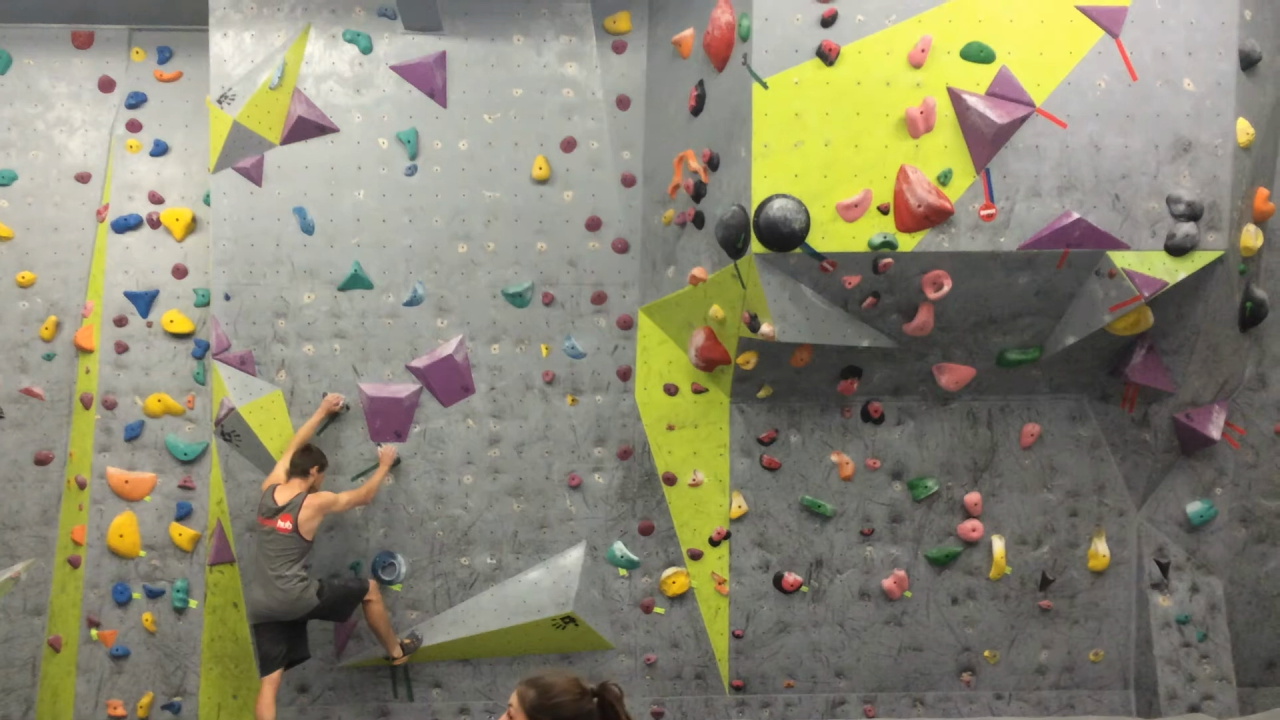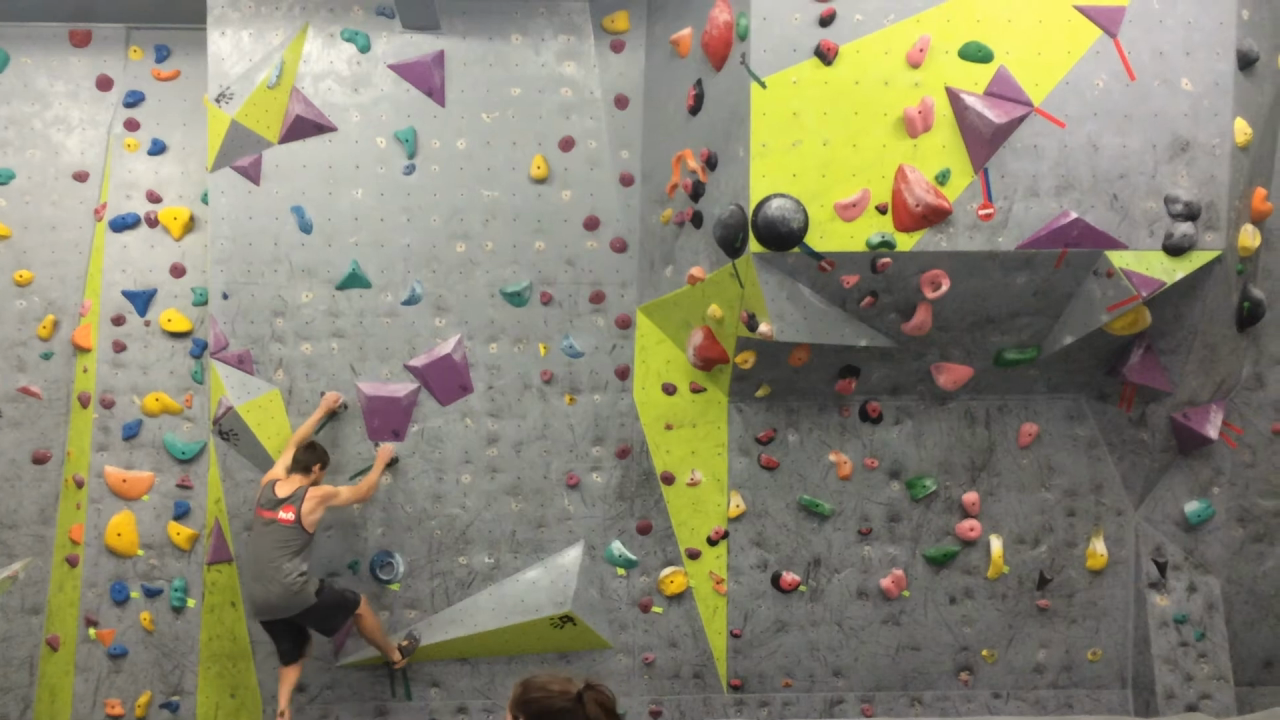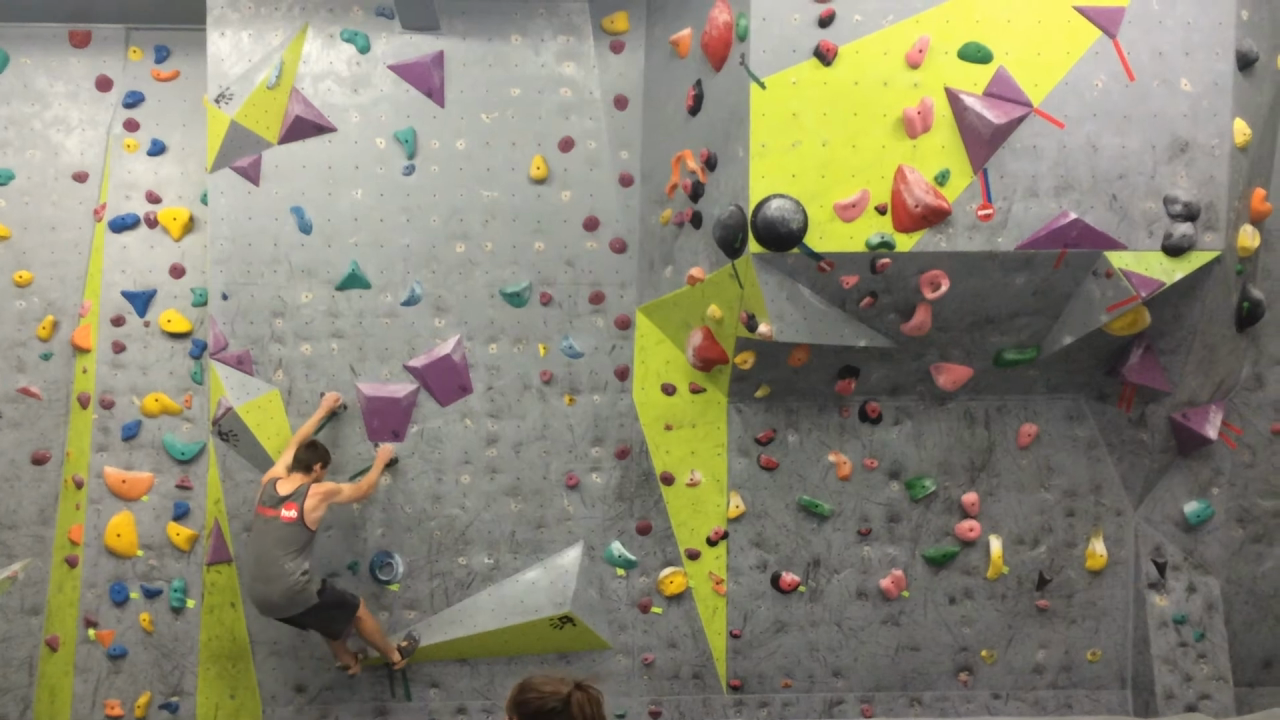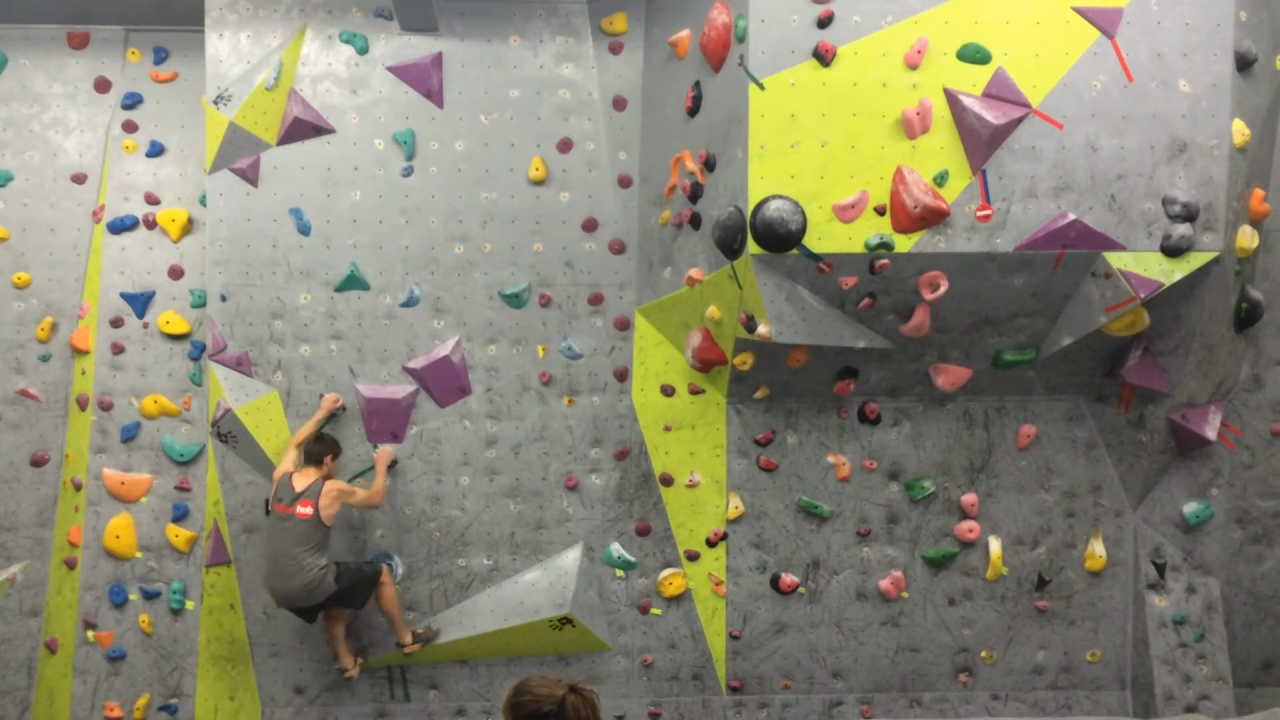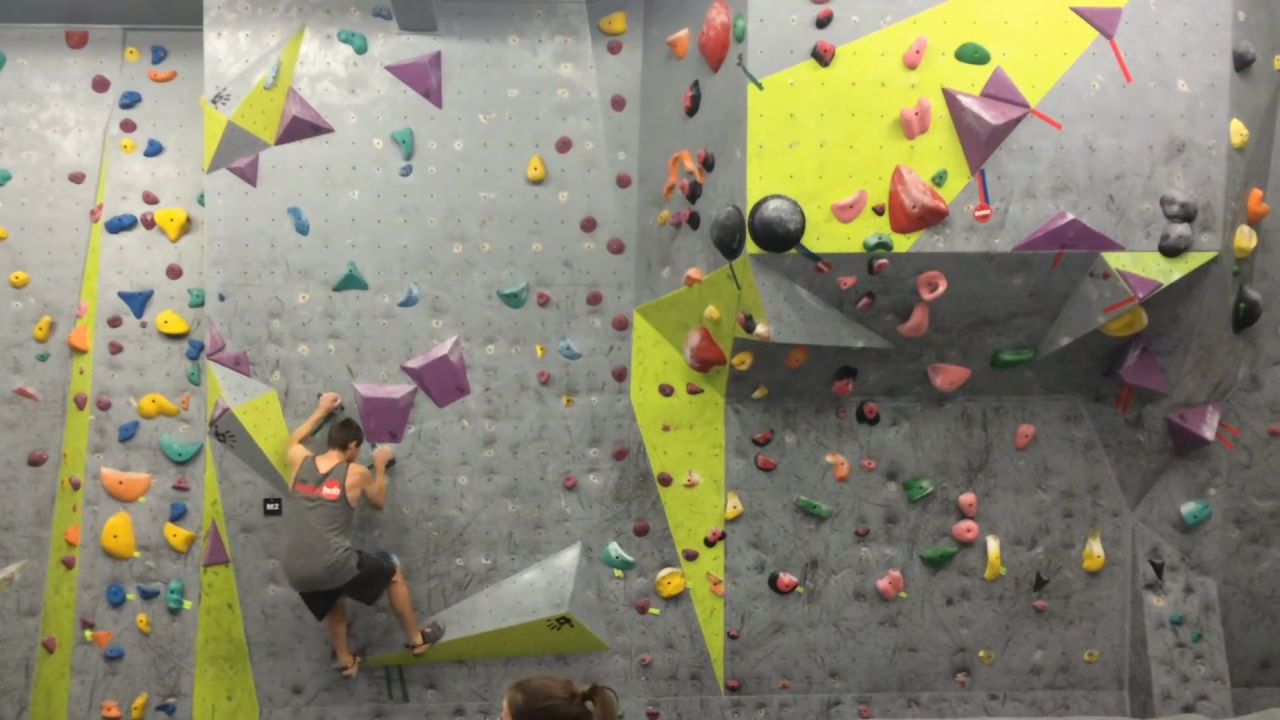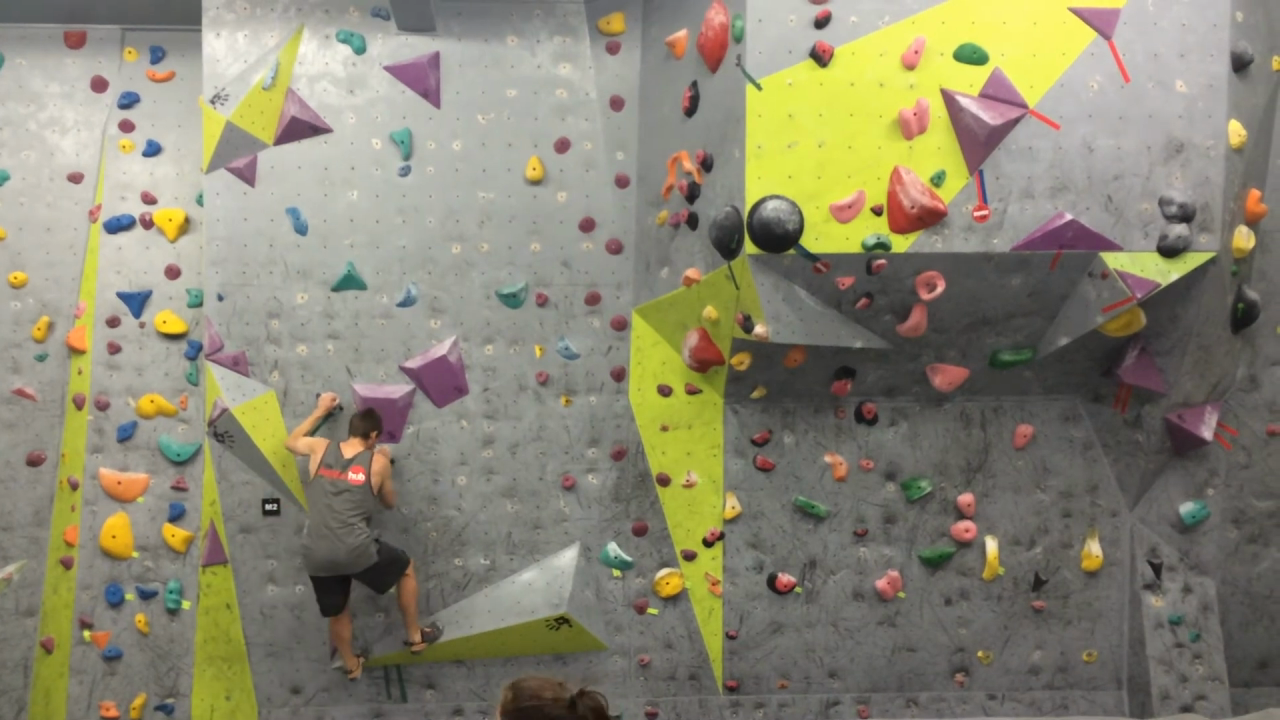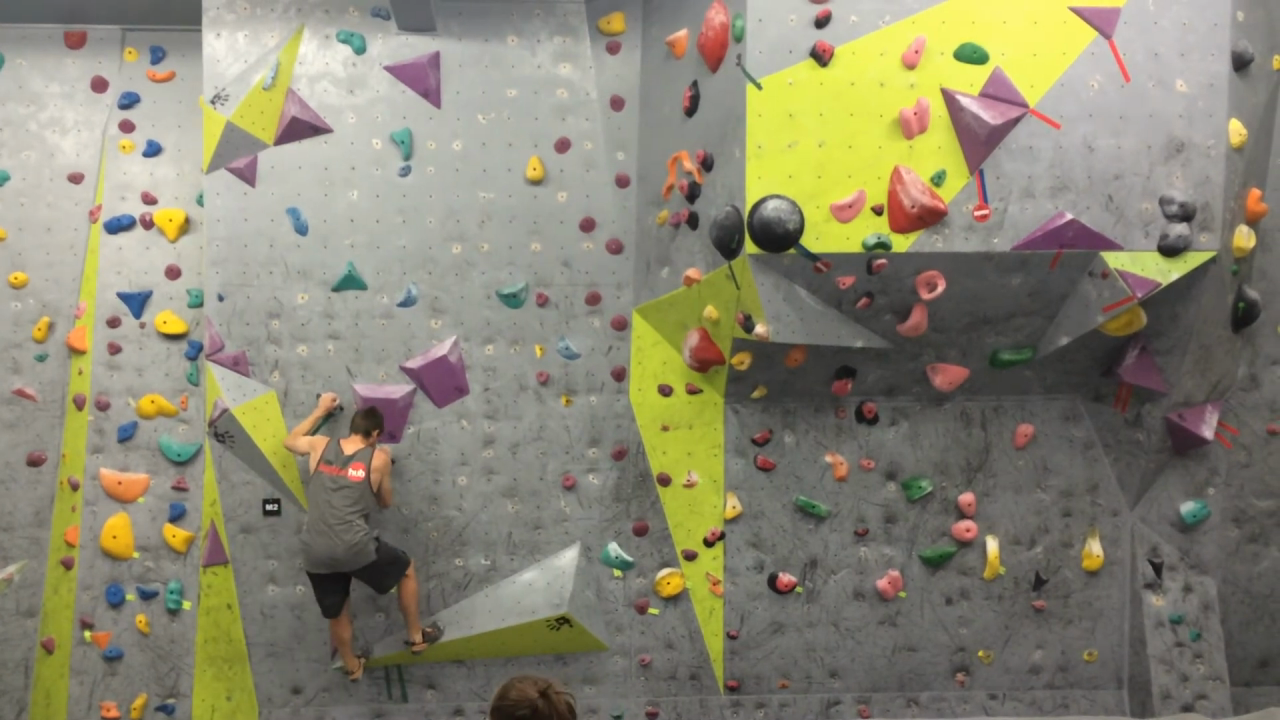
dt=0.4s
person 1, frame 1
left shoulder: (269, 488)
right shoulder: (316, 503)
left elbow: (293, 449)
right elbow: (364, 496)
left wrist: (322, 412)
right wrist: (384, 464)
left hip: (260, 605)
right hip: (295, 598)
left knee: (270, 681)
right knee: (369, 590)
right ankle: (395, 650)
person 1, frame 2
left shoulder: (268, 483)
right shoulder: (317, 496)
left elbow: (293, 445)
right elbow: (363, 493)
left wrist: (322, 410)
right wrist: (381, 462)
left hip: (258, 599)
right hip: (292, 594)
left knee: (293, 657)
right knee: (359, 605)
right ankle: (394, 654)
person 1, frame 3
left shoulder: (269, 482)
right shoulder: (318, 493)
left elbow: (296, 445)
right elbow: (363, 490)
left wrist: (323, 410)
right wrist: (381, 461)
left hip: (259, 596)
right hip: (291, 593)
left knee: (327, 608)
right knee: (357, 609)
left ankle: (347, 659)
right ankle: (394, 655)
person 1, frame 4
left shoulder: (281, 477)
right shoulder: (332, 490)
left elbow: (294, 444)
right elbow: (375, 498)
left wrist: (322, 413)
right wrist: (381, 465)
left hip: (277, 589)
right hip: (310, 586)
left knee: (335, 601)
right knee: (381, 575)
left ankle: (346, 662)
right ankle: (406, 638)
person 1, frame 5
left shoulder: (301, 462)
right shoulder: (356, 473)
left elbow: (292, 441)
right elbow: (378, 501)
left wrist: (321, 411)
right wrist: (380, 466)
left hip: (296, 571)
right hip: (333, 566)
left knee: (334, 599)
right knee: (393, 575)
left ankle: (346, 661)
right ankle: (416, 638)
person 1, frame 6
left shoulder: (320, 449)
right shoulder: (378, 462)
left elbow: (291, 441)
right elbow: (389, 502)
left wrist: (321, 411)
left hip: (315, 555)
right hip: (355, 550)
left knee: (337, 610)
right knee: (406, 569)
left ankle: (351, 665)
right ankle: (415, 636)
person 1, frame 7
left shoulder: (320, 446)
right shoulder: (378, 459)
left elbow: (290, 441)
right elbow: (385, 502)
left wrist: (320, 411)
left hip: (314, 552)
right hip: (354, 548)
left knee: (336, 612)
right knee: (406, 570)
left ankle: (352, 666)
right ankle: (416, 636)
